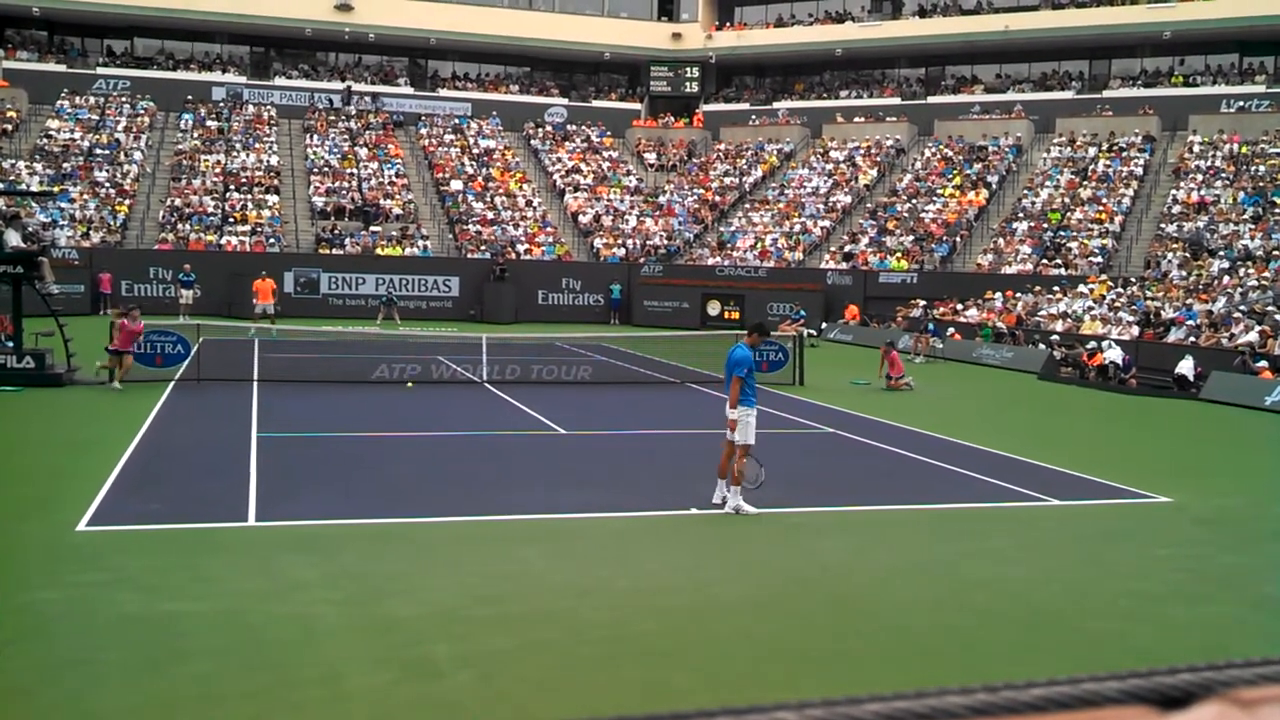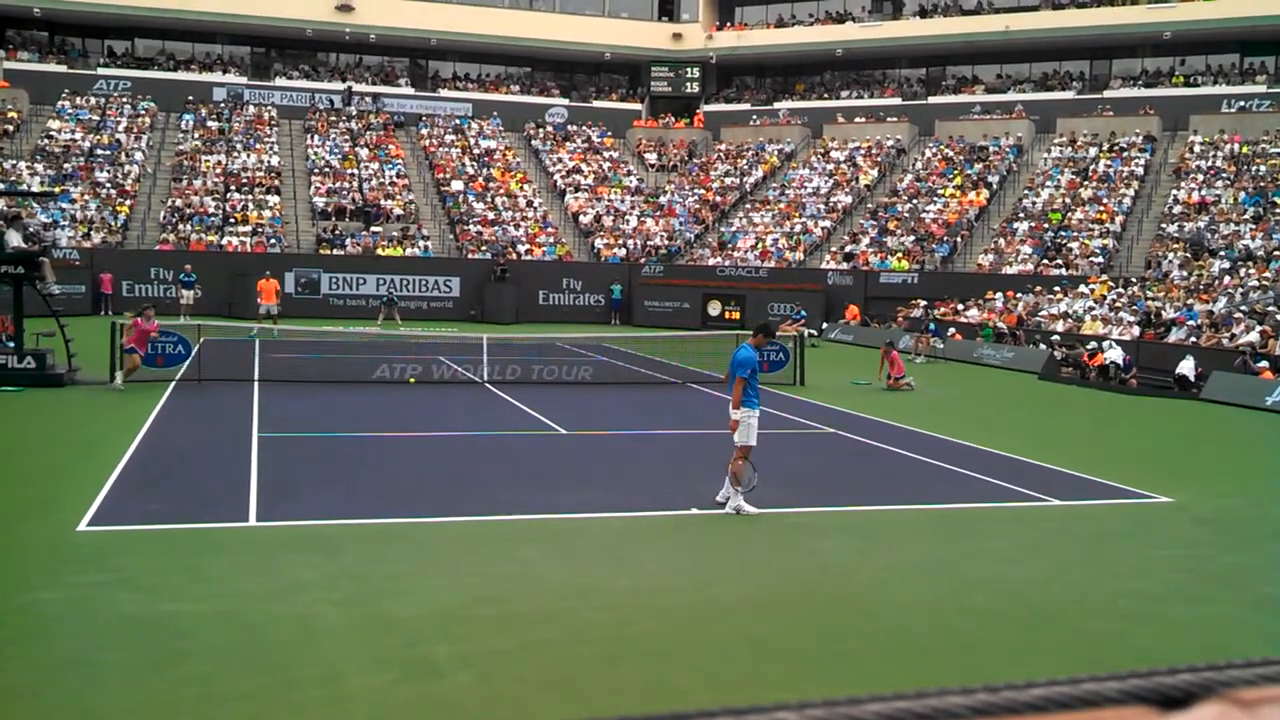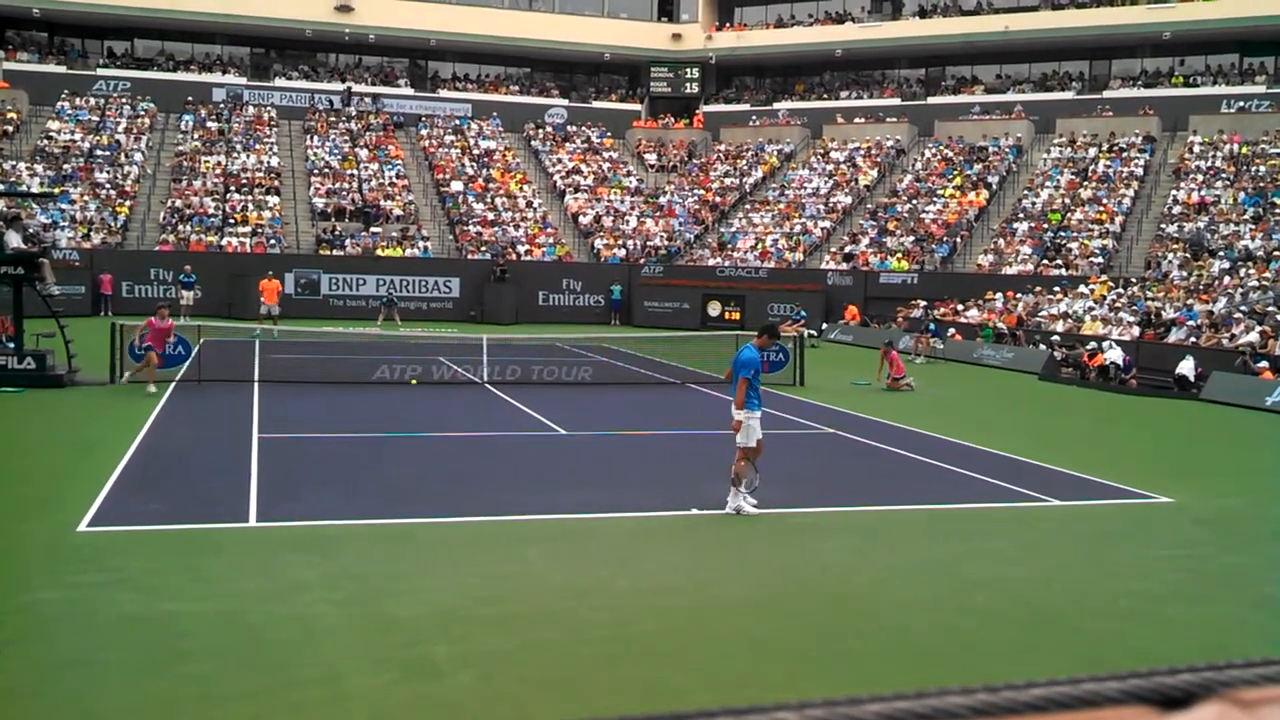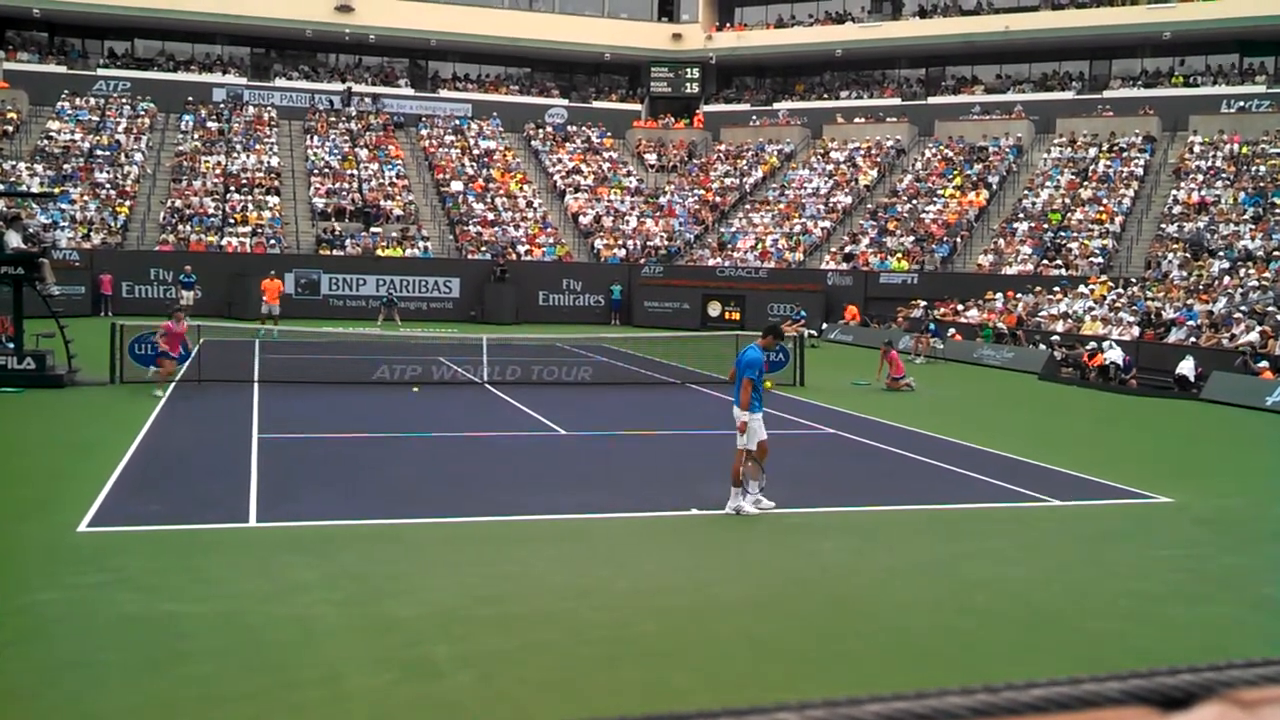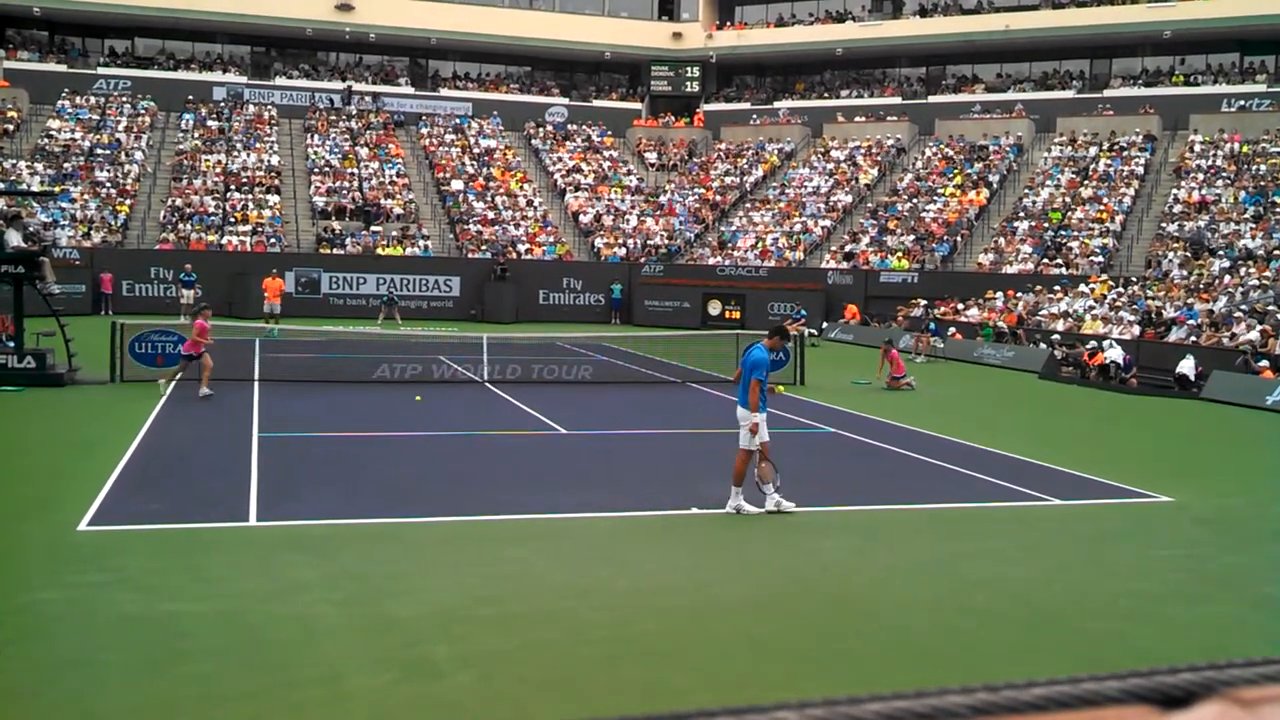
dt=0.1s
person 1, frame 1
left shoulder: (738, 351)
right shoulder: (743, 356)
right elbow: (734, 386)
right wrist: (734, 416)
left hip: (742, 407)
right hip: (743, 409)
left knee: (729, 451)
right knee: (742, 454)
left ankle: (721, 493)
right ankle: (734, 501)
person 1, frame 2
left shoulder: (741, 350)
right shoulder: (747, 356)
left elbow: (727, 378)
right elbow: (737, 387)
right wrist: (735, 417)
left hip: (743, 408)
right hip: (746, 410)
left knee: (740, 453)
right knee: (742, 456)
left ankle: (726, 492)
right ankle: (735, 502)
person 1, frame 3
left shoulder: (744, 351)
right shoulder: (751, 357)
left elbow: (728, 376)
right elbow: (740, 388)
right wrist: (739, 417)
left hip: (750, 410)
right hip: (747, 411)
left knee: (755, 451)
right knee: (744, 456)
left ankle: (737, 493)
right ankle: (734, 502)
person 1, frame 4
left shoulder: (748, 351)
right shoulder: (755, 357)
left elbow: (732, 377)
right elbow: (745, 388)
right wrist: (743, 418)
left hip: (752, 411)
right hip: (749, 412)
left knee: (762, 451)
right knee: (744, 457)
left ankle: (753, 495)
right ankle: (734, 502)
person 1, frame 5
left shoulder: (753, 351)
right shoulder: (762, 358)
left elbow: (737, 377)
right elbow: (753, 390)
right wrist: (754, 419)
left hip: (751, 410)
right hip: (751, 412)
left knee: (764, 454)
right knee: (745, 456)
left ankle: (772, 499)
right ankle: (734, 502)
